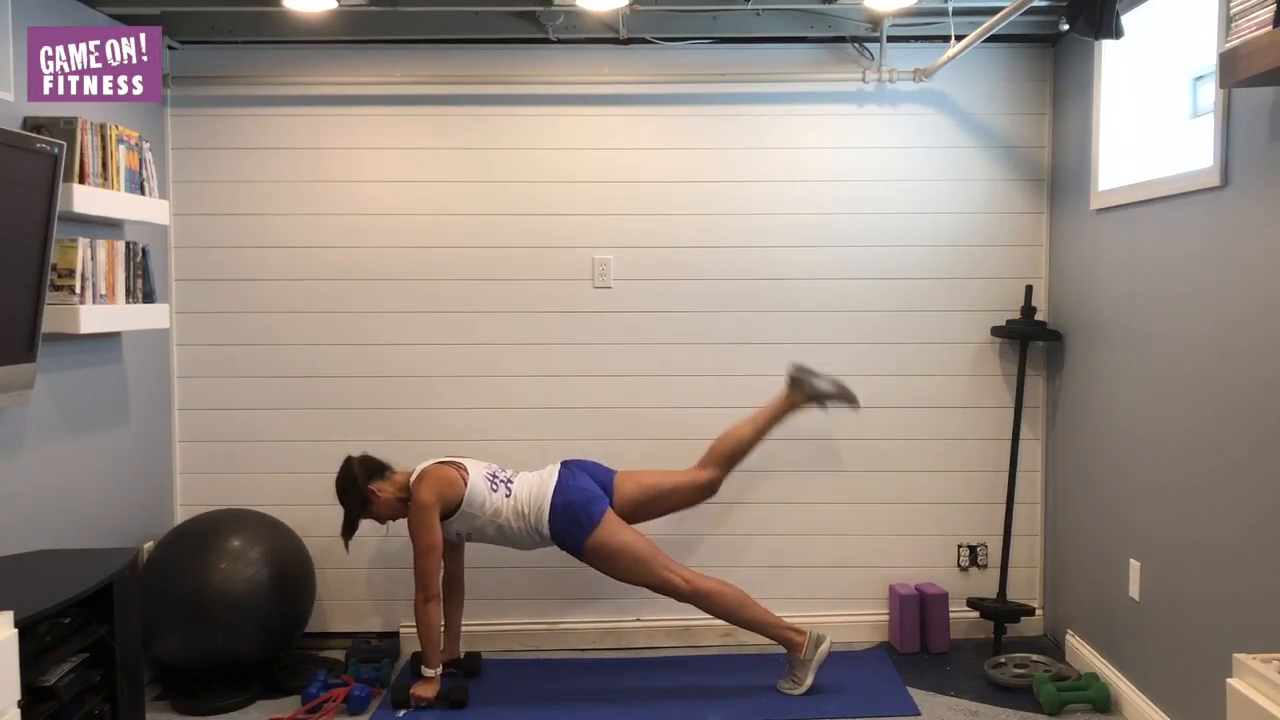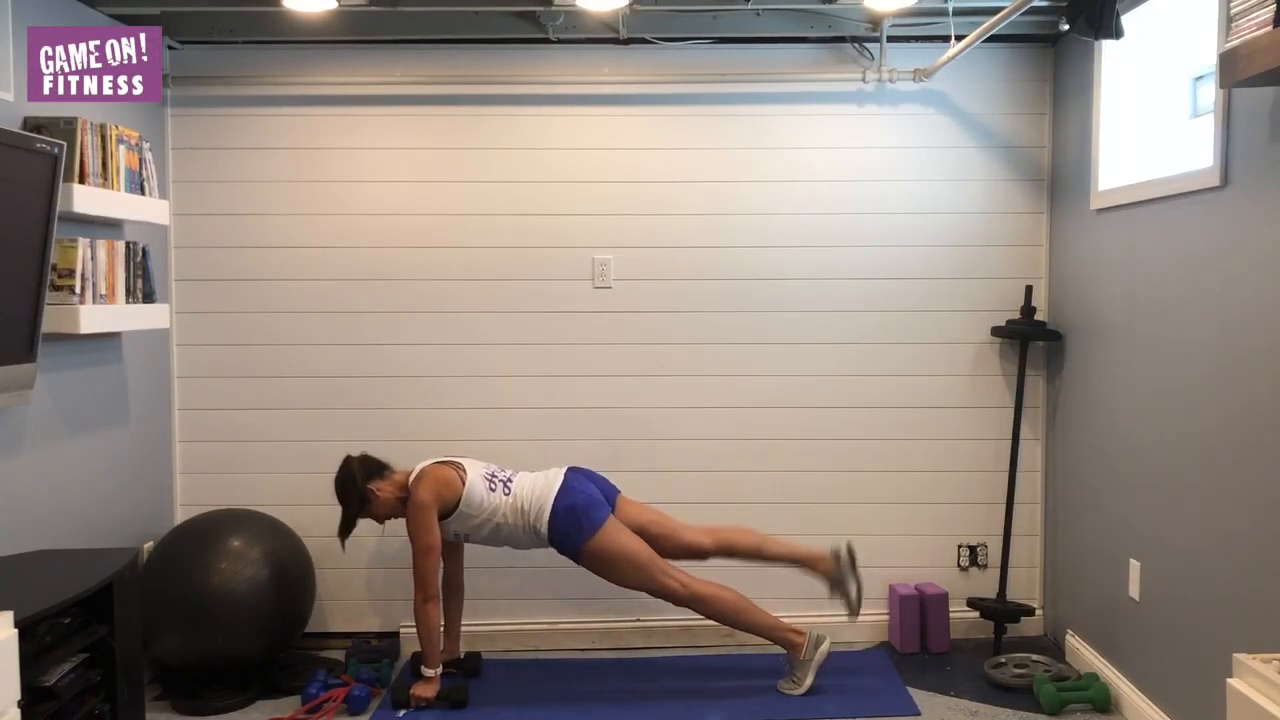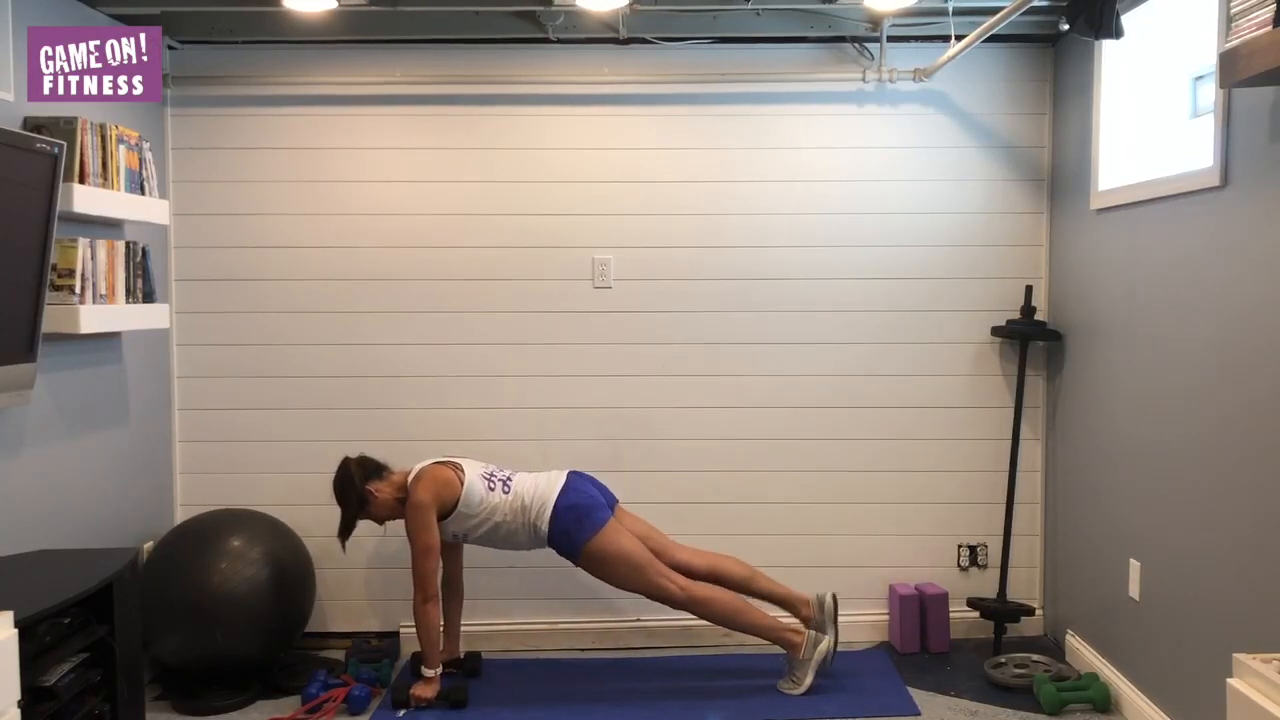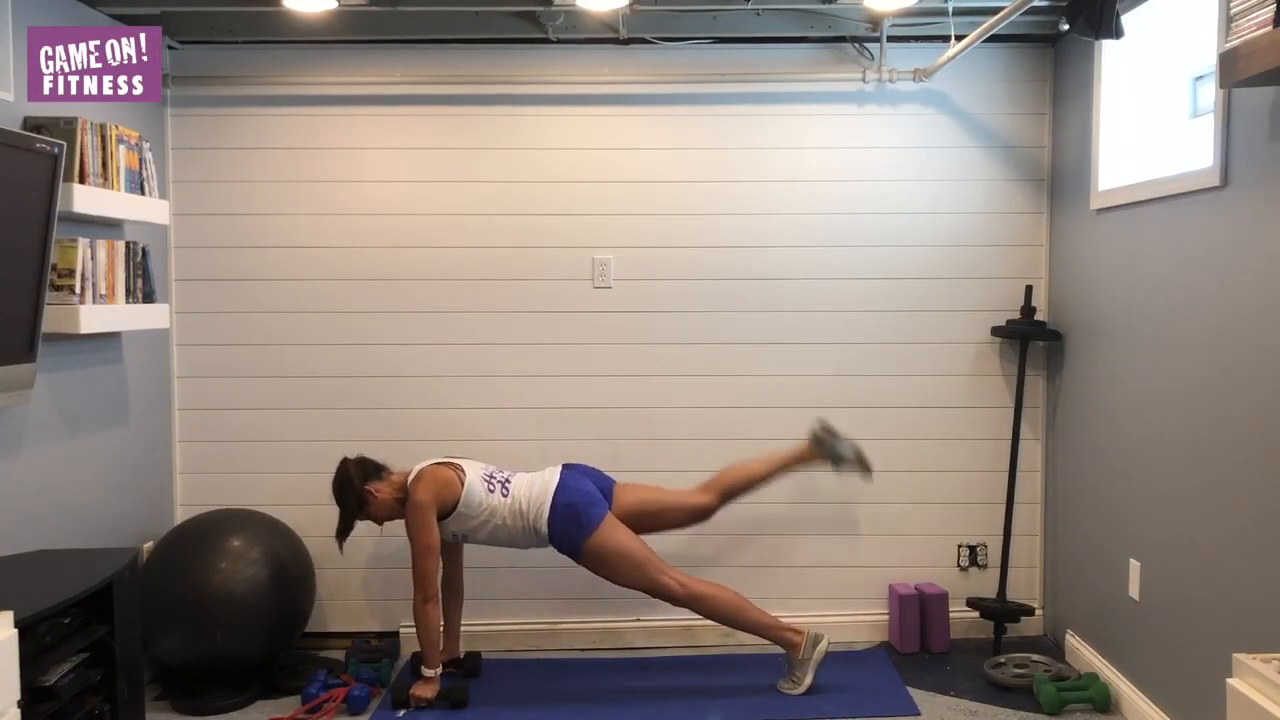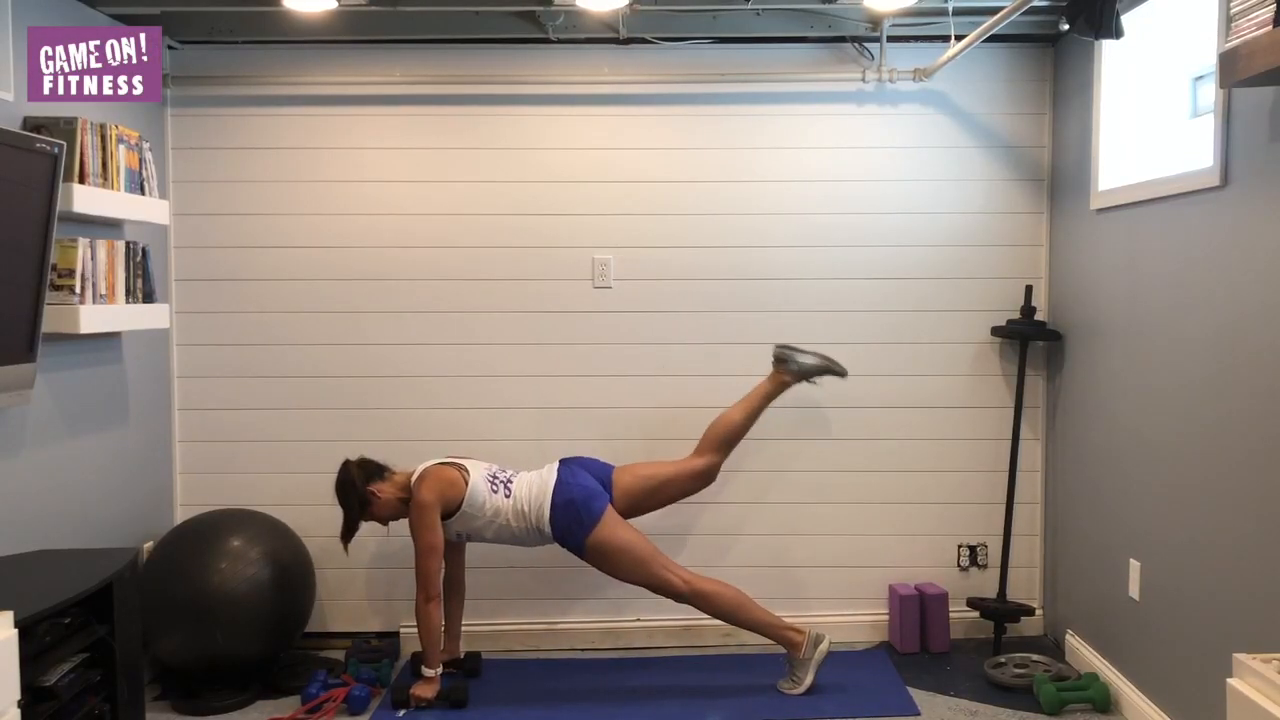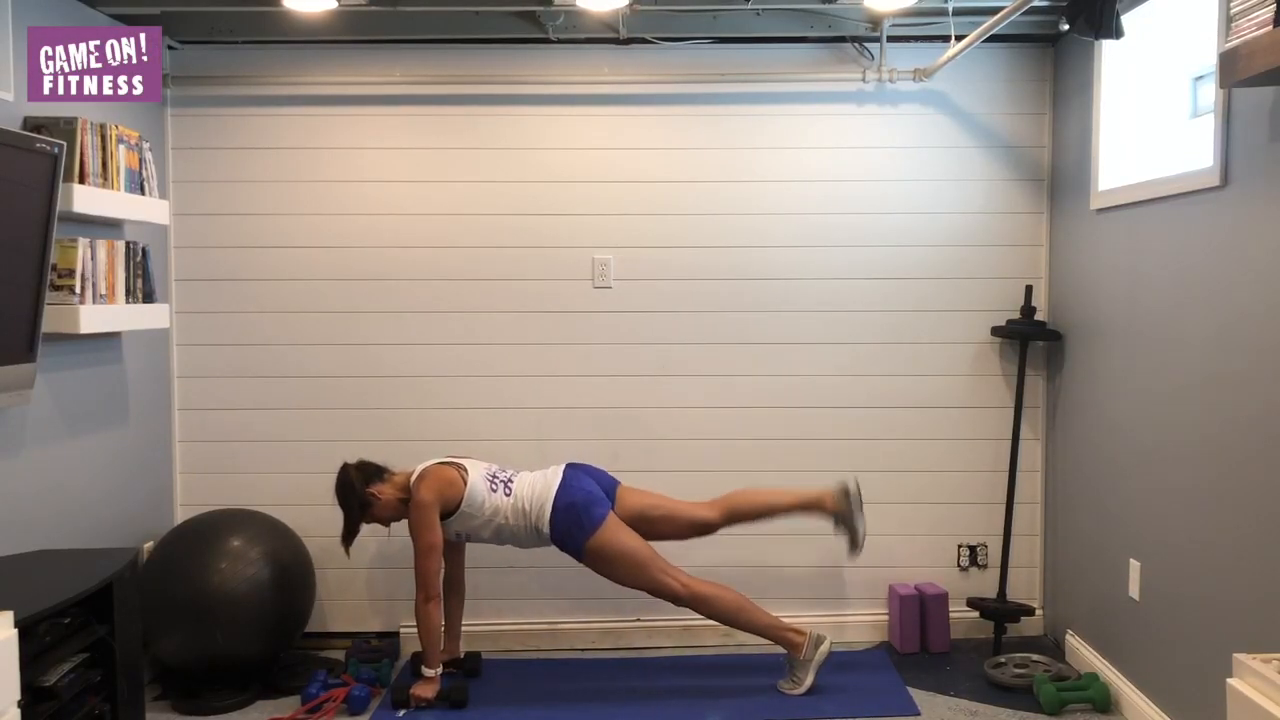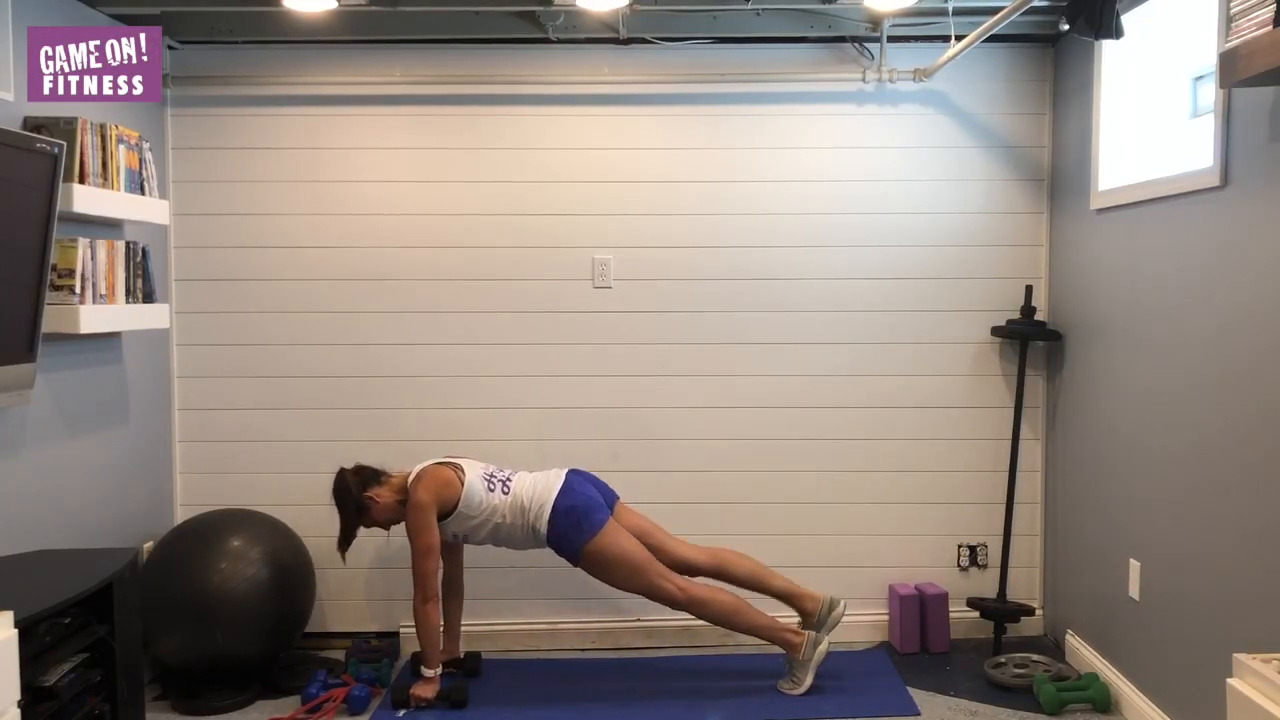
dt=0.3s
person 1, frame 1
left shoulder: (420, 497)
right shoulder: (438, 481)
left elbow: (428, 596)
right elbow: (453, 582)
left wrist: (431, 674)
right wrist: (452, 650)
left hip: (565, 509)
right hip: (572, 483)
left knee: (679, 582)
right knee: (707, 476)
left ankle: (799, 641)
right ankle: (794, 395)
person 1, frame 2
left shoulder: (420, 496)
right shoulder: (438, 481)
left elbow: (428, 595)
right elbow: (453, 579)
left wrist: (431, 674)
right wrist: (452, 649)
left hip: (565, 512)
right hip: (574, 490)
left knee: (675, 584)
right knee: (699, 541)
left ankle: (799, 641)
right ankle: (825, 562)
person 1, frame 3
left shoulder: (418, 496)
right shoulder: (435, 482)
left elbow: (427, 595)
right elbow: (452, 582)
left wrist: (430, 673)
right wrist: (451, 649)
left hip: (564, 513)
right hip: (571, 492)
left knee: (673, 587)
right knee: (687, 562)
left ankle: (797, 641)
right ankle: (806, 608)
person 1, frame 4
left shoulder: (419, 499)
right shoulder: (436, 484)
left elbow: (428, 596)
right elbow: (450, 584)
left wrist: (431, 674)
right wrist: (451, 652)
left hip: (561, 511)
right hip: (569, 487)
left knee: (673, 584)
right knee: (704, 501)
left ankle: (798, 640)
right ankle: (815, 447)
person 1, frame 5
left shoulder: (423, 495)
right shoulder: (438, 481)
left elbow: (429, 595)
right elbow: (454, 583)
left wrist: (430, 674)
right wrist: (452, 649)
left hip: (567, 506)
right hip: (573, 479)
left knee: (676, 582)
right knee: (703, 464)
left ankle: (797, 641)
right ankle: (781, 376)
person 1, frame 6
left shoulder: (422, 496)
right shoulder: (438, 483)
left elbow: (429, 595)
right elbow: (453, 579)
left wrist: (430, 673)
right wrist: (452, 650)
left hip: (567, 509)
right hip: (572, 486)
left knee: (674, 584)
right knee: (709, 515)
left ankle: (799, 641)
right ankle: (829, 500)
person 1, frame 7
left shoulder: (420, 497)
right shoulder: (436, 485)
left elbow: (427, 595)
right elbow: (452, 580)
left wrist: (430, 673)
right wrist: (451, 650)
left hip: (563, 513)
right hip: (571, 490)
left knee: (673, 587)
right knee: (690, 559)
left ankle: (796, 642)
right ankle: (809, 603)
